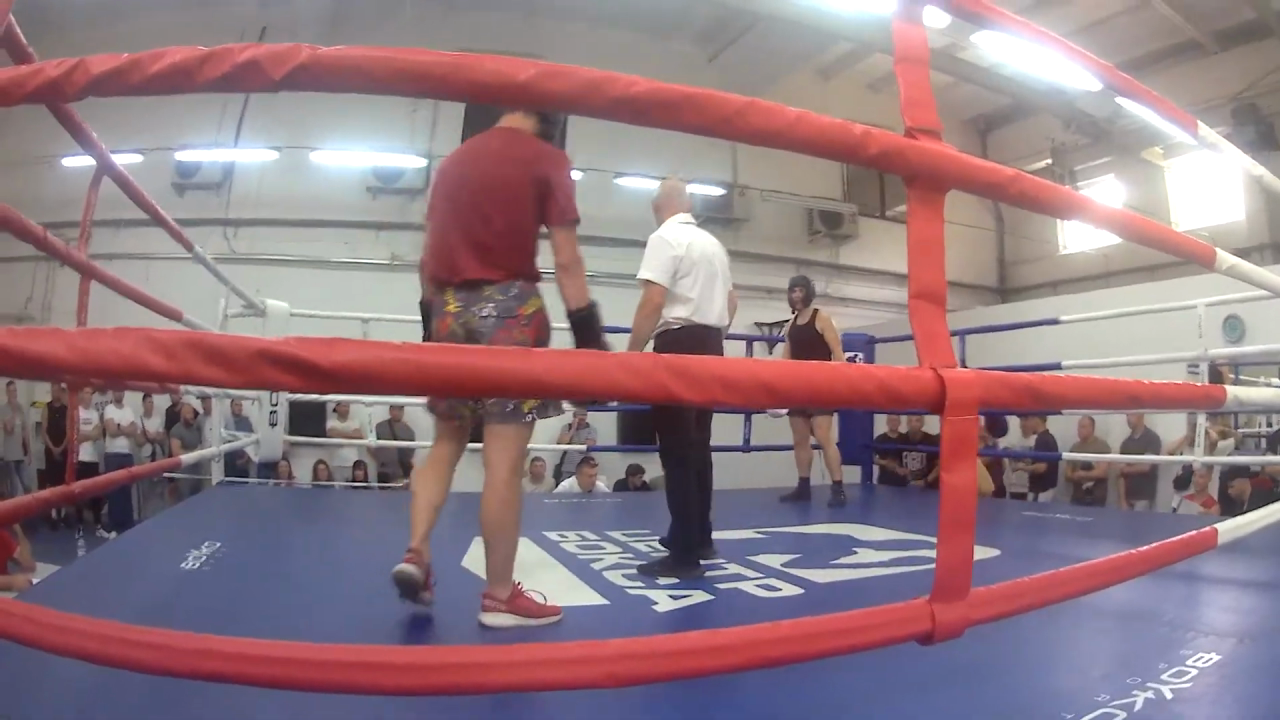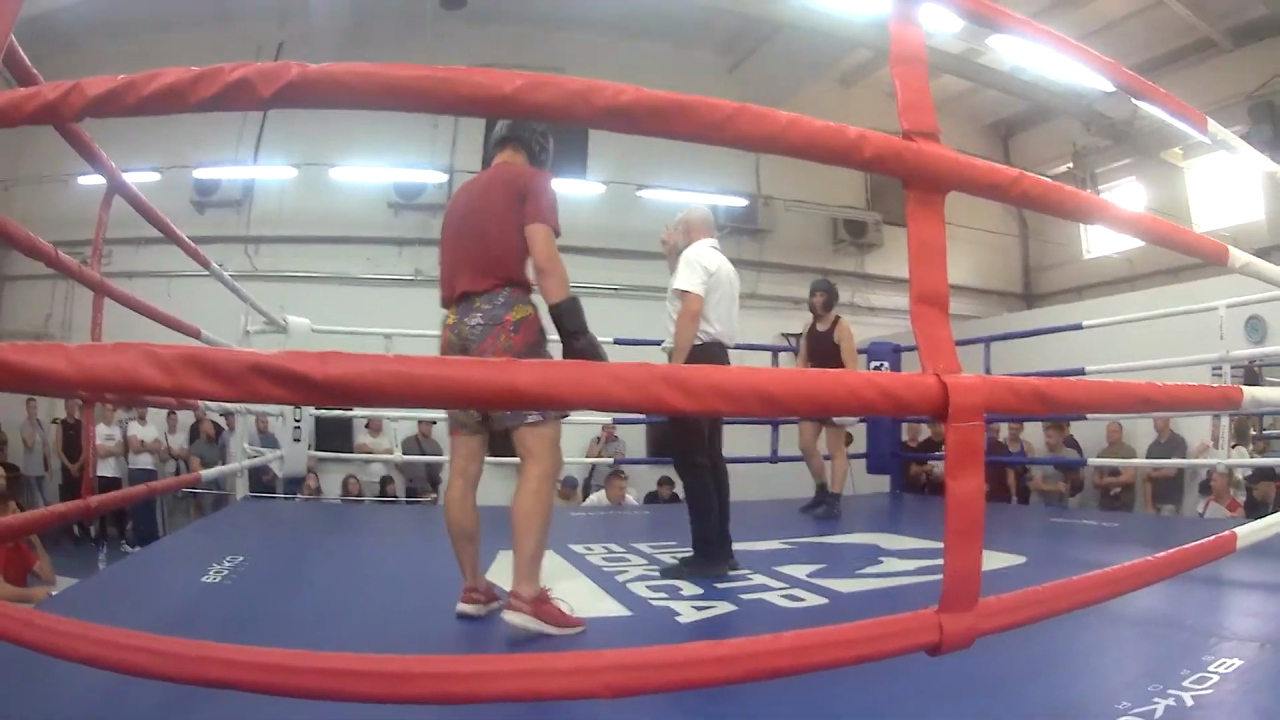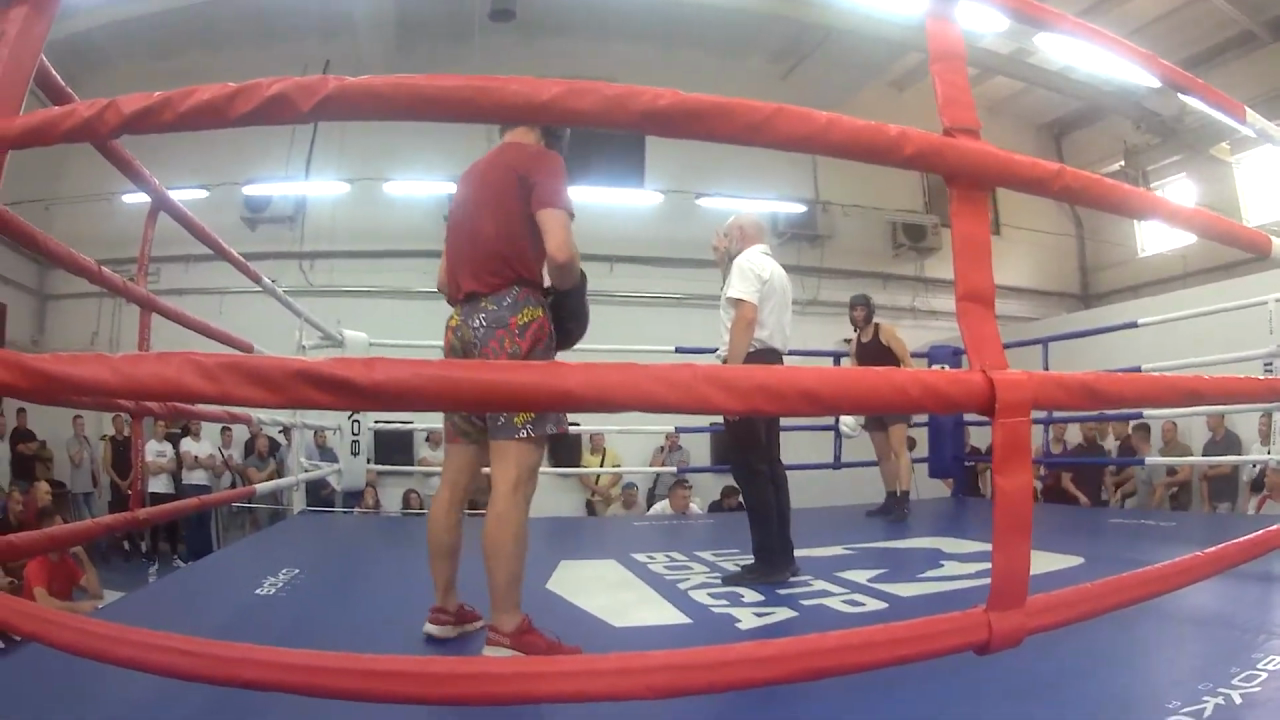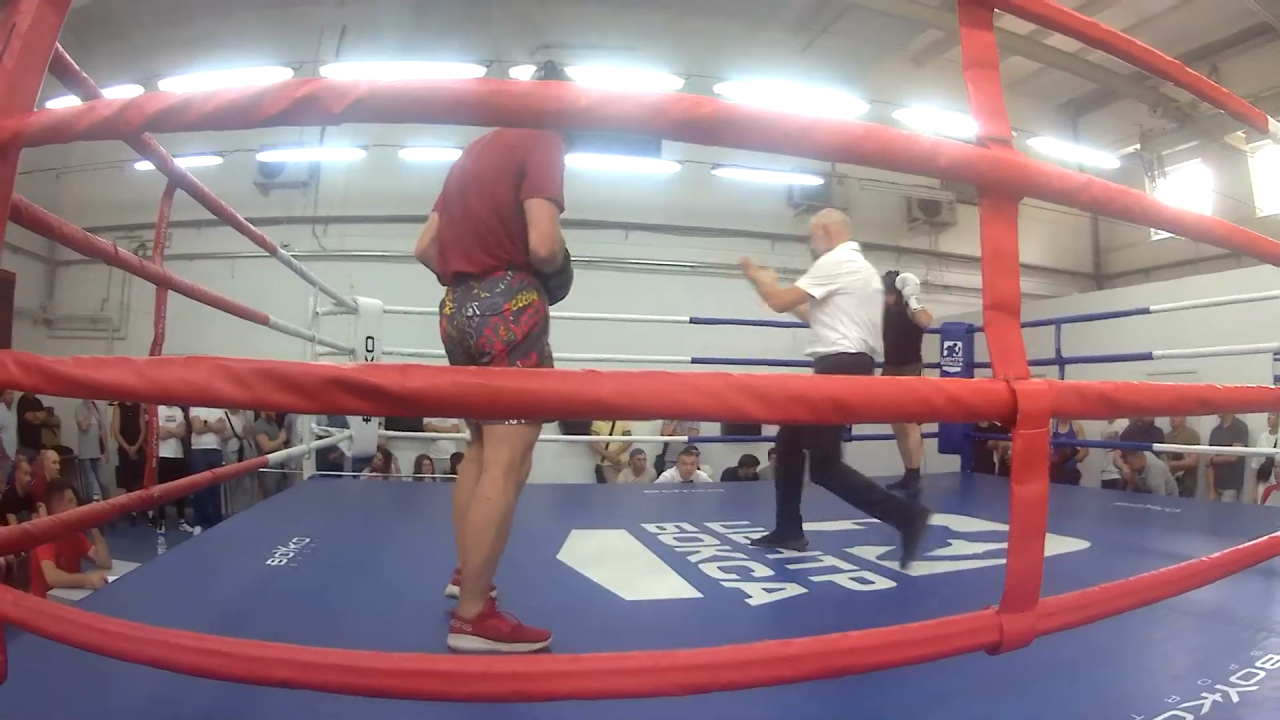
dt=1s
person 1, frame 1
left shoulder: (453, 160)
right shoulder: (547, 158)
left elbow: (427, 257)
right elbow: (568, 262)
left wrist: (432, 321)
right wrist: (588, 335)
left hip: (450, 309)
right hip: (511, 307)
left knee: (446, 442)
right knee: (504, 460)
left ankle: (415, 552)
right ankle: (500, 595)
person 1, frame 2
left shoulder: (462, 194)
right shoulder: (531, 179)
right elbow: (544, 262)
right wrist: (575, 332)
left hip: (456, 324)
right hip: (505, 318)
left knee: (463, 467)
right knee: (540, 459)
left ankle: (473, 588)
right ankle: (526, 594)
person 1, frame 3
left shoulder: (471, 175)
right shoulder: (541, 159)
left elbow: (445, 278)
right elbow: (560, 253)
right wrist: (568, 293)
left hip: (462, 324)
right hip: (515, 319)
left knee: (455, 477)
right knee: (513, 481)
left ankle: (444, 607)
right ankle: (507, 629)
person 1, frame 4
left shoulder: (473, 151)
right shoulder: (542, 141)
left elbow: (425, 247)
right elbow: (544, 246)
right wrist: (554, 272)
left hip: (457, 306)
right hip: (510, 304)
left knee: (481, 450)
right knee: (506, 465)
left ankle: (466, 574)
right ankle: (473, 615)
person 2, frame 1
left shoulder: (664, 238)
right shoulder: (713, 243)
left elbow: (653, 301)
right elbow: (731, 302)
left wrist: (630, 355)
left hip: (678, 345)
right hip: (710, 345)
left knee: (678, 451)
right knee: (697, 445)
left ankle: (684, 554)
right ankle: (696, 538)
person 2, frame 2
left shoulder: (694, 255)
right shoulder: (724, 264)
left elbow: (690, 310)
left wrist: (675, 366)
right wrist: (672, 258)
left hip: (696, 360)
right hip: (716, 360)
left knee: (691, 459)
right knee: (710, 456)
left ankle: (709, 554)
right ankle: (720, 549)
person 2, frame 3
left shoulder: (747, 262)
right shoulder: (775, 269)
left elbow: (745, 318)
right wrist: (724, 263)
left hip: (750, 367)
right hip: (770, 365)
left knee: (749, 466)
right knee: (768, 464)
left ankle: (769, 561)
right ankle: (780, 556)
person 2, frame 4
left shoulder: (836, 263)
right shoulder: (862, 269)
left elbow: (782, 301)
left wrist: (756, 276)
right wrist: (775, 283)
left hip: (841, 371)
right hip: (848, 367)
left knee: (824, 465)
right knee: (789, 442)
left ankle: (907, 516)
right ankle: (788, 530)
person 3, frame 1
left shoulder: (822, 319)
right shoulder: (791, 325)
left elbow: (837, 353)
right elbow: (787, 358)
left knee: (824, 438)
right knee: (800, 440)
left ankle: (838, 489)
right ankle: (803, 487)
person 3, frame 2
left shoulder: (842, 327)
right shoulder: (808, 328)
left elbow: (851, 365)
right elbow: (802, 362)
left knee: (836, 450)
right knee: (805, 445)
left ankle: (834, 502)
right ankle: (822, 491)
person 3, frame 3
left shoulder: (885, 331)
right shoulder: (855, 344)
left elbow: (906, 360)
left knee: (898, 448)
right knee: (882, 455)
left ankle: (903, 500)
right ankle: (891, 500)
person 3, frame 4
left shoulder: (911, 309)
right shoulder: (883, 310)
left elbow: (926, 322)
left wrist: (912, 298)
left hip: (910, 370)
right hip: (890, 370)
left knee: (908, 423)
right knee: (898, 428)
left ankle: (914, 476)
right ankle: (909, 475)
